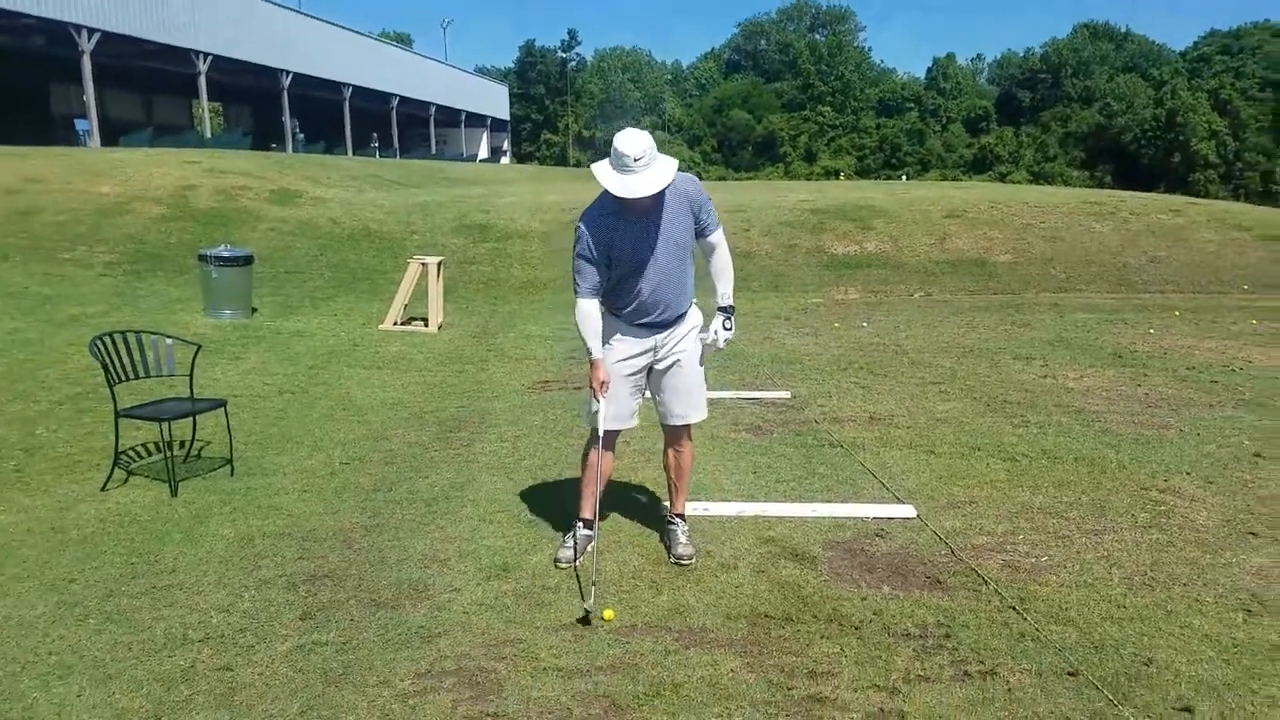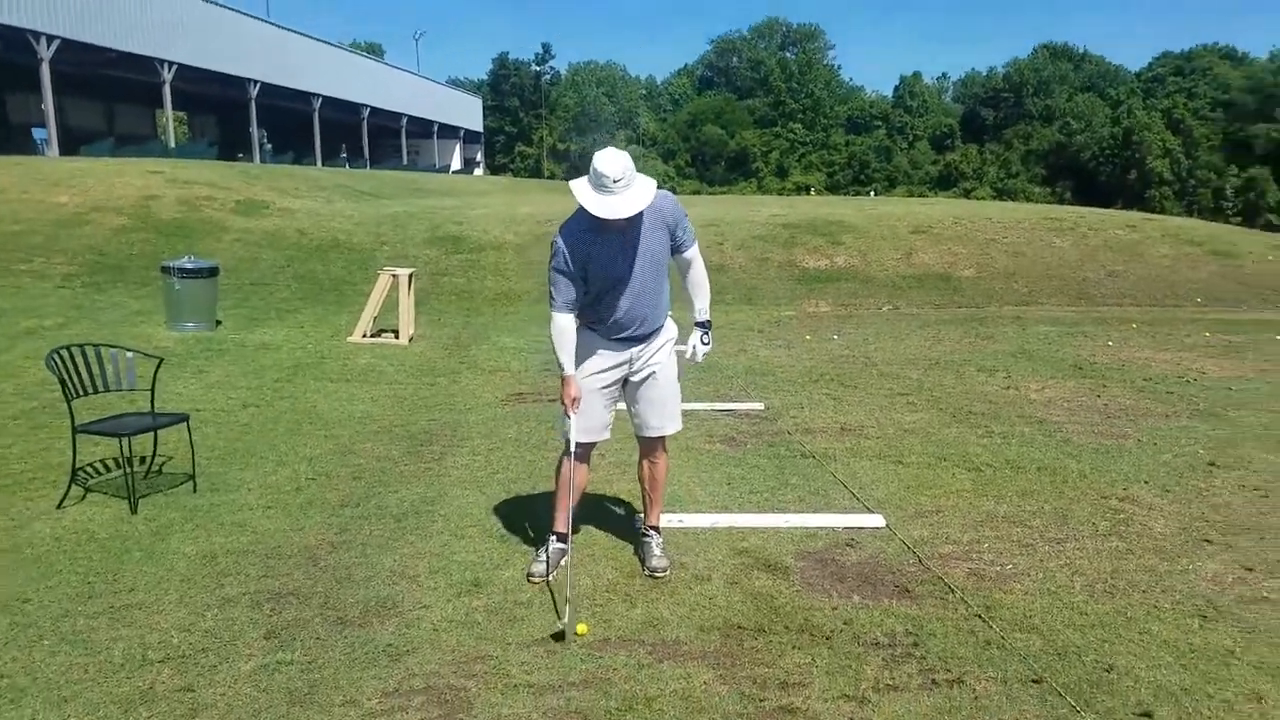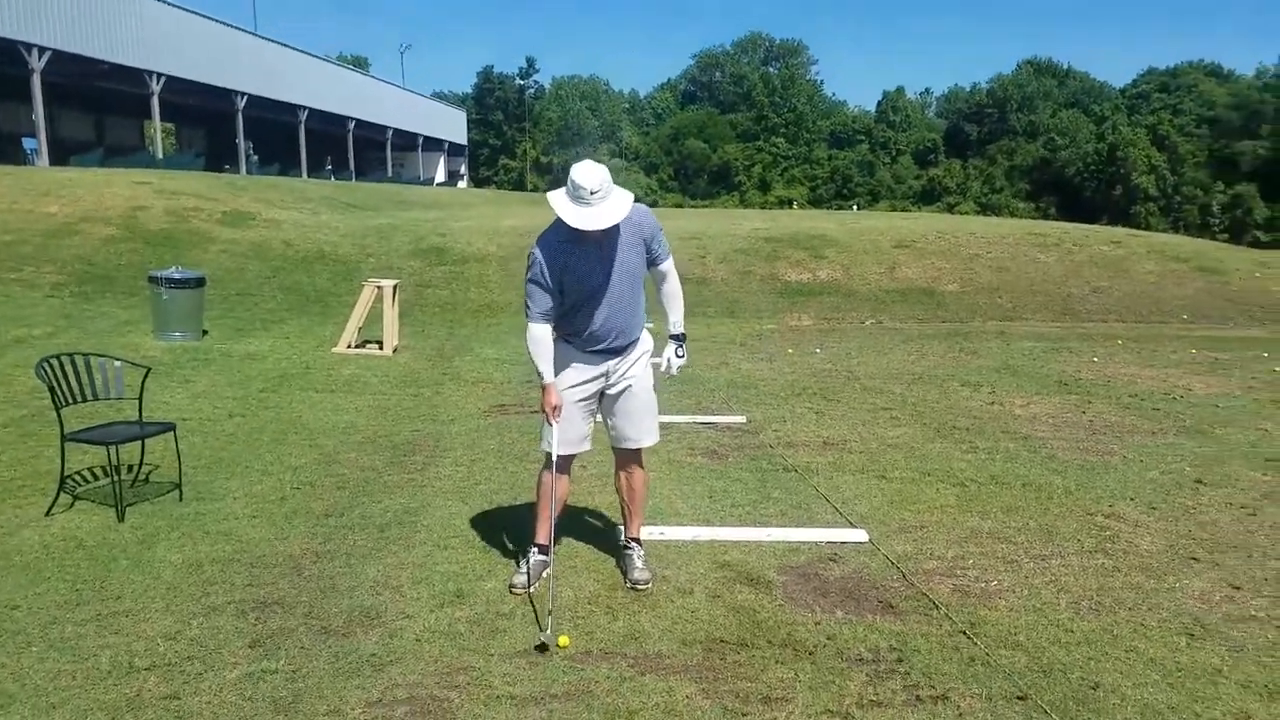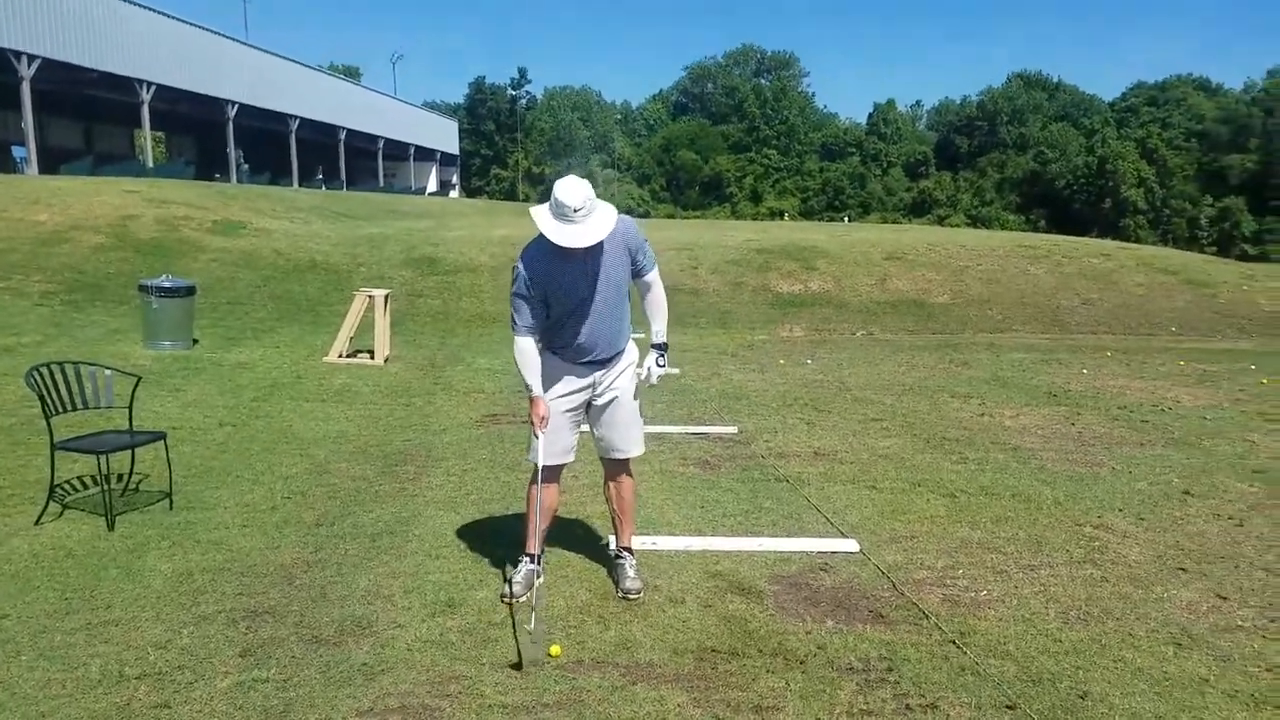
dt=0.2s
person 1, frame 1
left shoulder: (688, 191)
right shoulder: (595, 222)
left elbow: (715, 247)
right elbow: (587, 297)
left wrist: (725, 308)
right wrist: (596, 357)
left hip: (680, 330)
right hip: (622, 335)
left knee: (679, 430)
right knee: (604, 431)
left ankle: (676, 521)
right ankle: (584, 524)
person 1, frame 2
left shoulder: (665, 208)
right shoulder: (571, 238)
left elbow: (691, 262)
right elbow: (563, 312)
left wrist: (702, 322)
right wrist: (568, 374)
left hip: (655, 343)
right hip: (597, 347)
left knee: (654, 442)
right knee: (578, 445)
left ankle: (651, 533)
right ankle: (558, 538)
person 1, frame 3
left shoulder: (640, 221)
right shoulder: (548, 249)
left elbow: (665, 276)
right elbow: (538, 322)
left wrist: (676, 335)
right wrist: (548, 382)
left hip: (631, 356)
right hip: (574, 360)
left knee: (631, 454)
right knee: (558, 456)
left ankle: (632, 545)
right ankle: (540, 550)
person 1, frame 4
left shoulder: (625, 233)
right shoulder: (532, 262)
left elbow: (650, 286)
right elbow: (525, 335)
left wrist: (659, 346)
right wrist: (536, 394)
left hip: (617, 366)
right hip: (560, 371)
left knee: (619, 464)
right knee: (548, 467)
left ankle: (624, 555)
right ankle: (531, 559)
